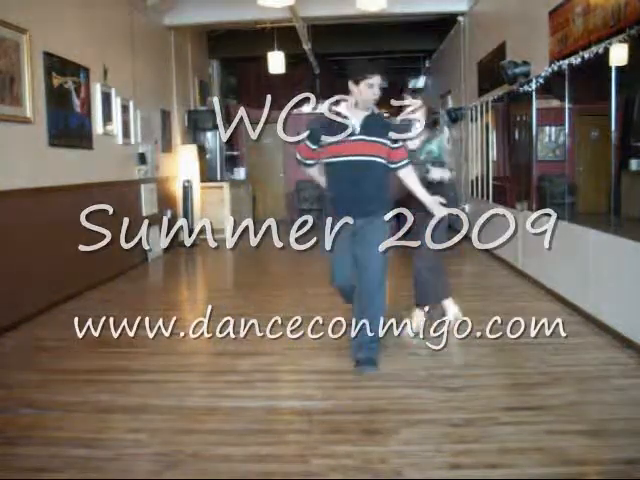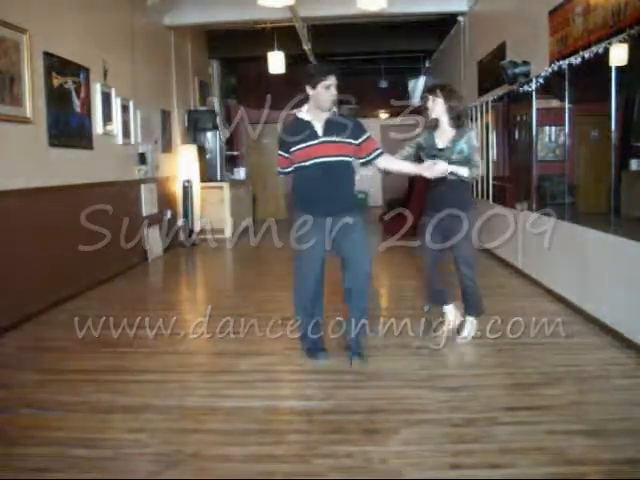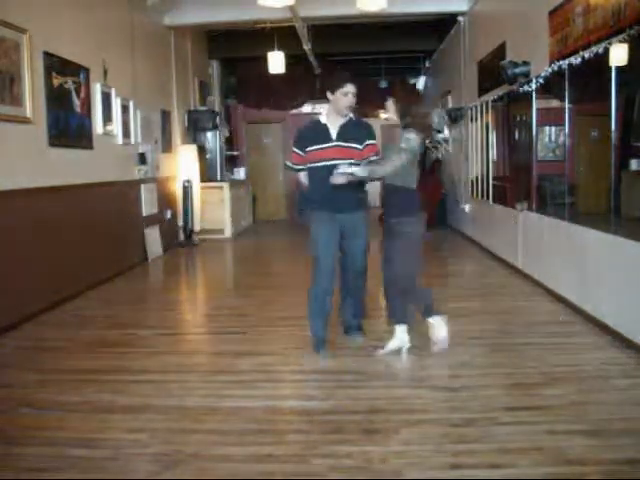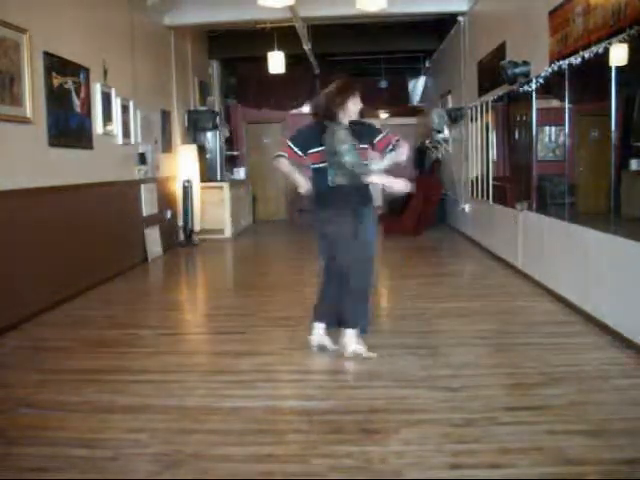
dt=0.5s
person 1, frame 1
left shoulder: (385, 127)
right shoulder: (323, 125)
left elbow: (403, 168)
right elbow: (306, 161)
left wrist: (428, 200)
left hip: (375, 217)
right hip: (339, 218)
left knee: (371, 281)
right knee: (343, 281)
left ankle: (365, 349)
right ankle: (368, 318)
person 1, frame 2
left shoulder: (351, 126)
right shoulder: (291, 129)
left elbow: (378, 158)
right elbow: (286, 172)
left wrist: (419, 169)
right wrist: (312, 184)
left hip: (348, 215)
right hip: (310, 218)
left knee: (359, 274)
right knee: (309, 279)
left ankle: (356, 339)
right ankle: (311, 339)
person 1, frame 3
left shoulder: (364, 130)
right shoulder: (308, 132)
right elbow: (298, 170)
right wrist: (319, 191)
left hip: (356, 211)
right hip: (323, 213)
left knee: (356, 268)
right knee: (323, 270)
left ankle: (353, 321)
right ankle: (318, 333)
person 1, frame 4
left shoulder: (364, 130)
right shoulder: (310, 133)
left elbow: (394, 146)
right elbow: (282, 159)
left wrist: (401, 151)
right wrist: (299, 178)
left hip: (361, 207)
right hip: (328, 209)
left knee: (361, 260)
right knee: (334, 262)
left ankle: (354, 318)
right ankle: (338, 315)
person 2, frame 1
left shoulder: (439, 135)
left elbow: (449, 172)
left wrist: (439, 172)
right hip: (415, 204)
left knee: (422, 259)
right knee: (429, 260)
left ankle: (419, 316)
right ankle: (450, 307)
person 2, frame 2
left shoulder: (467, 134)
right shoulder: (425, 136)
left elbow: (476, 170)
right elbow: (398, 160)
left wrist: (449, 166)
left hip: (459, 209)
right hip: (433, 209)
left knee: (465, 268)
right knee: (429, 267)
left ankle: (470, 319)
right ankle: (450, 313)
person 2, frame 3
left shoulder: (409, 136)
right shoulder: (405, 136)
left elbow: (389, 168)
left wrist: (347, 172)
right wrist: (361, 172)
left hip: (404, 216)
right hip: (396, 215)
left knee: (404, 277)
right knee: (393, 275)
left ankle: (437, 322)
right ankle: (400, 335)
person 2, frame 4
right shoulder: (341, 133)
left elbow: (362, 165)
right elbow: (353, 166)
left wrist: (395, 156)
right wrist: (386, 180)
left hip: (331, 211)
right hip: (342, 212)
left knee: (336, 274)
right knee: (357, 274)
left ankle: (319, 333)
right ankle: (351, 339)
